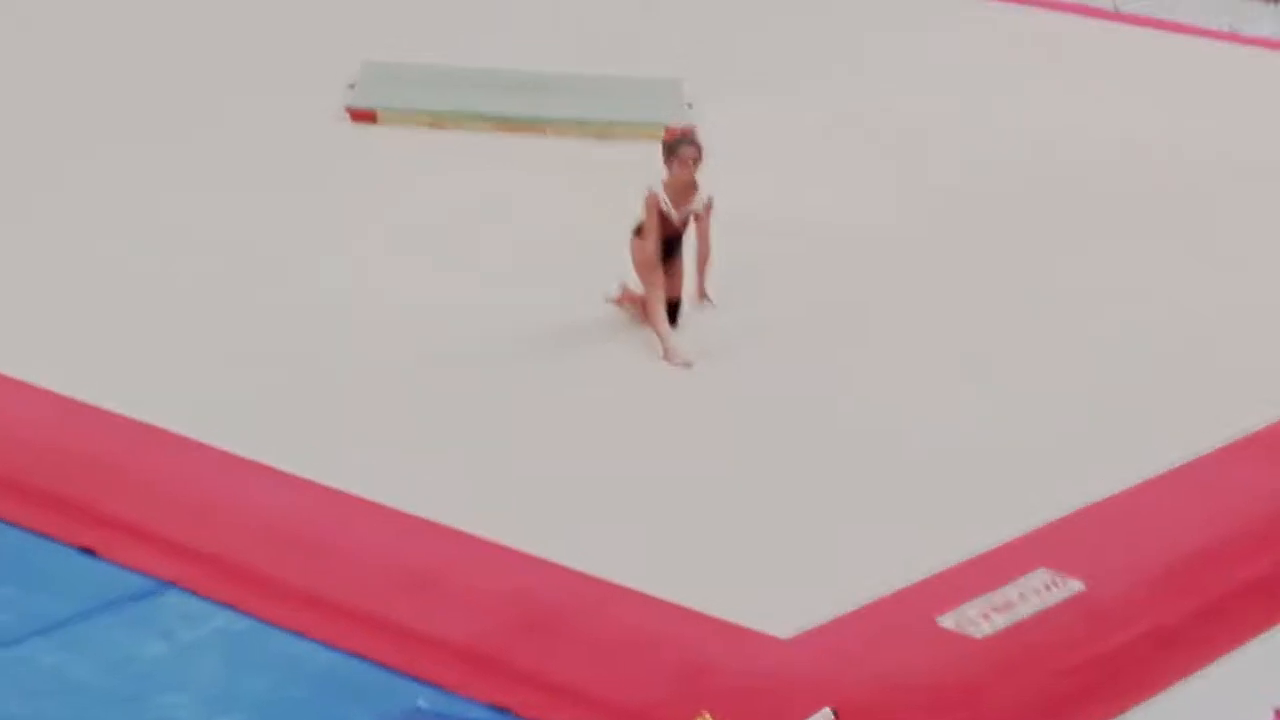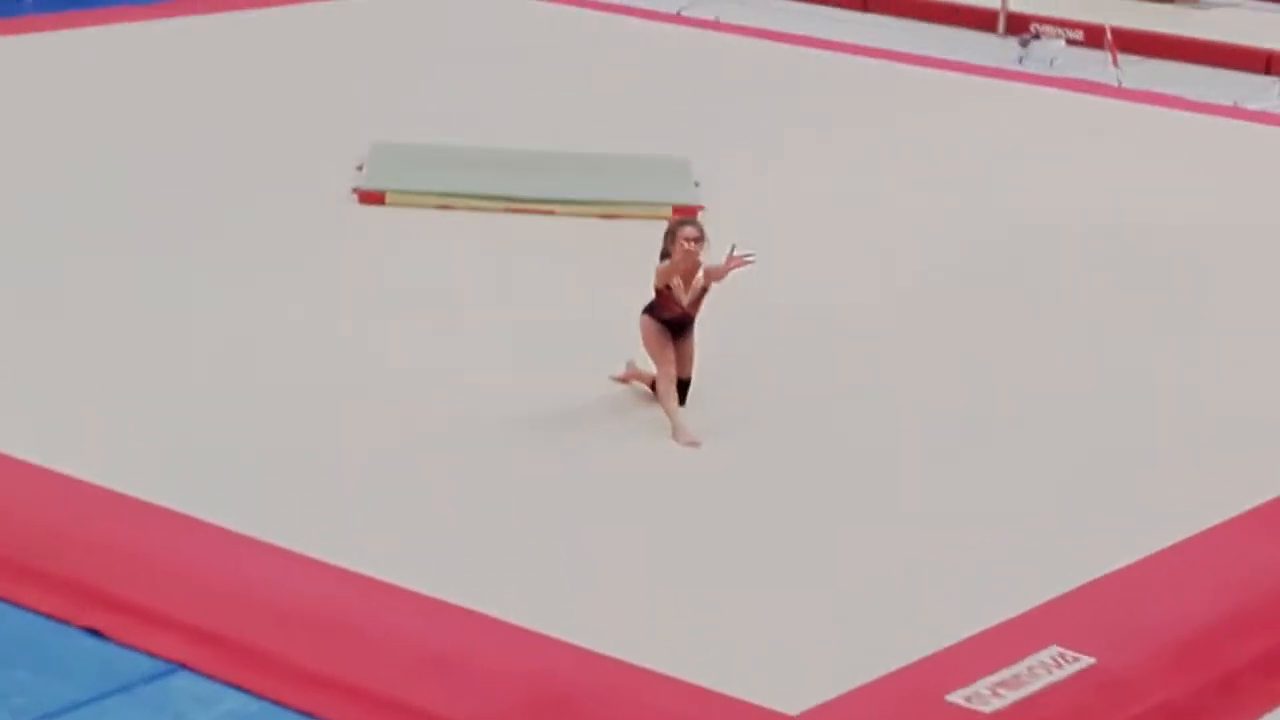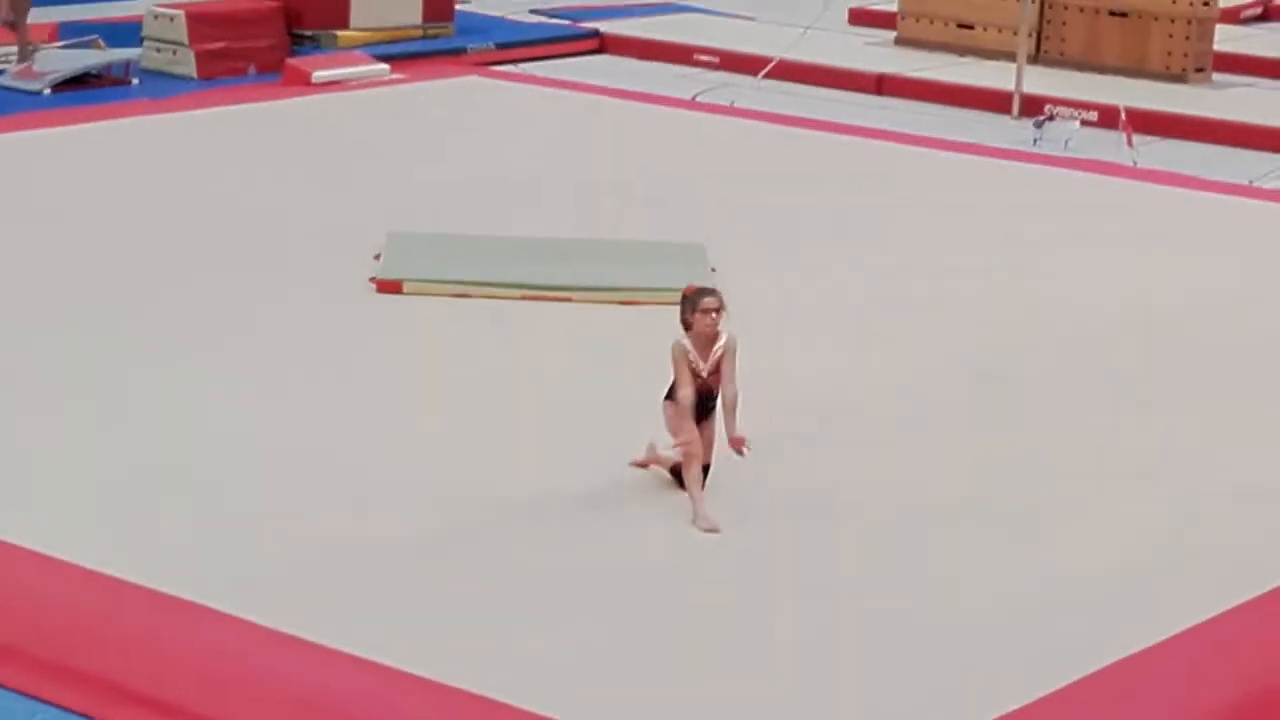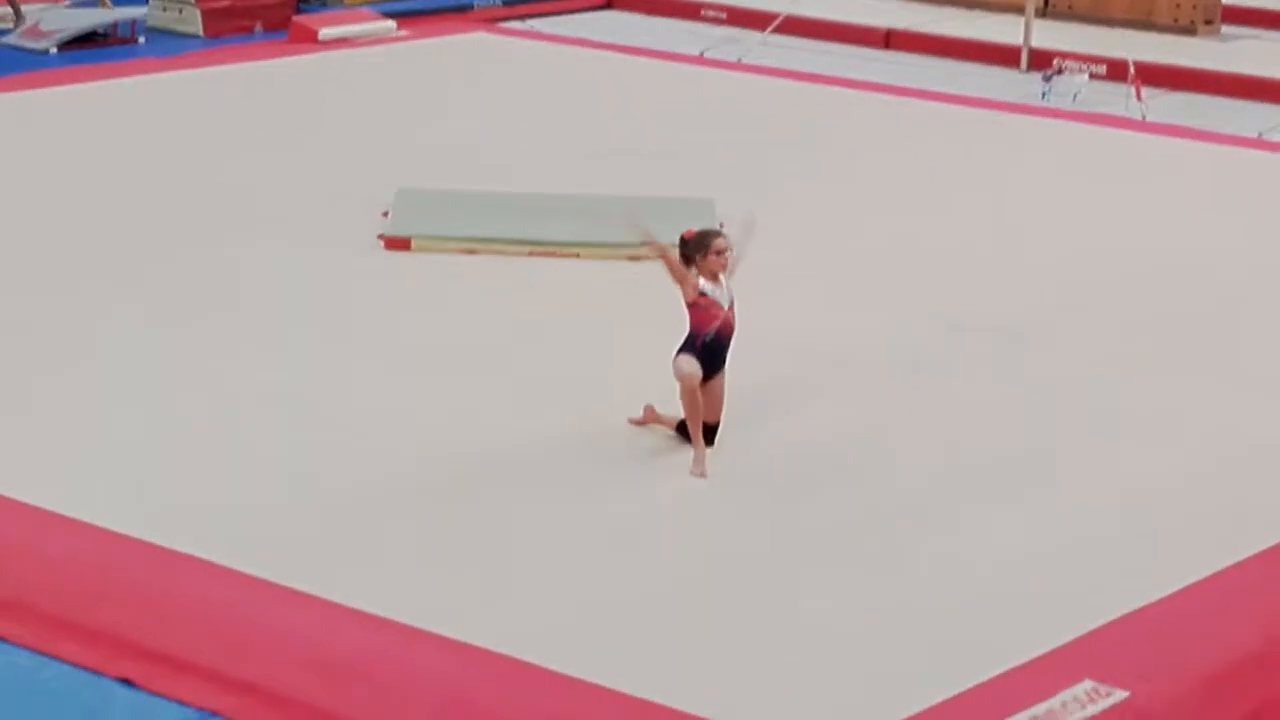
dt=0.4s
person 1, frame 1
left shoulder: (703, 199)
right shoulder: (655, 194)
left elbow: (703, 242)
right elbow: (651, 243)
left wrist: (701, 284)
left hip: (674, 247)
right hip: (645, 242)
left knee: (671, 317)
right knee: (656, 288)
left ankle: (628, 294)
right ankle: (669, 347)
person 1, frame 2
left shoulder: (705, 271)
right shoulder: (664, 271)
left elbow: (716, 274)
right elbow: (672, 270)
left wrist: (726, 268)
right wrist: (682, 260)
left hip: (684, 325)
right hip: (655, 321)
left knee: (681, 387)
right knee: (667, 367)
left ankle: (635, 372)
right ankle: (678, 426)
person 1, frame 3
left shoulder: (727, 342)
right shoulder: (681, 347)
left elbow: (729, 387)
right elbow: (684, 390)
left wrist: (732, 431)
right wrist: (685, 436)
left hip: (707, 407)
right hip: (677, 404)
left knee: (697, 476)
right knee: (694, 445)
left ankle: (655, 456)
right ankle: (699, 509)
person 1, frame 4
left shoulder: (722, 280)
right shoulder: (692, 282)
left elbow: (728, 258)
right elbow: (666, 255)
right wrist: (648, 238)
left hip: (716, 362)
right hip: (692, 354)
left knee: (708, 435)
right knee: (690, 377)
left ankle: (655, 416)
right ankle: (697, 454)
